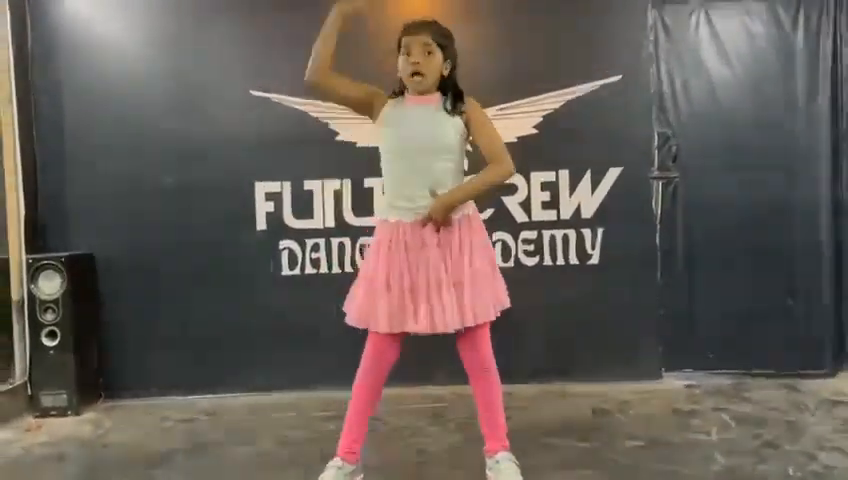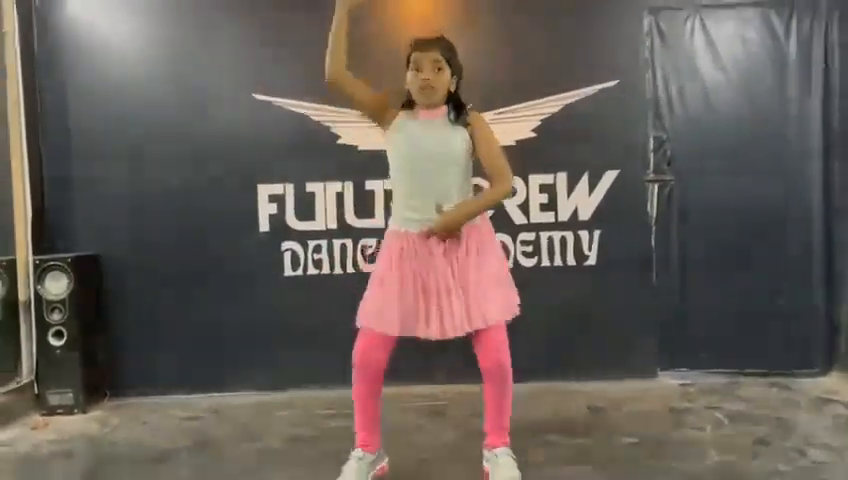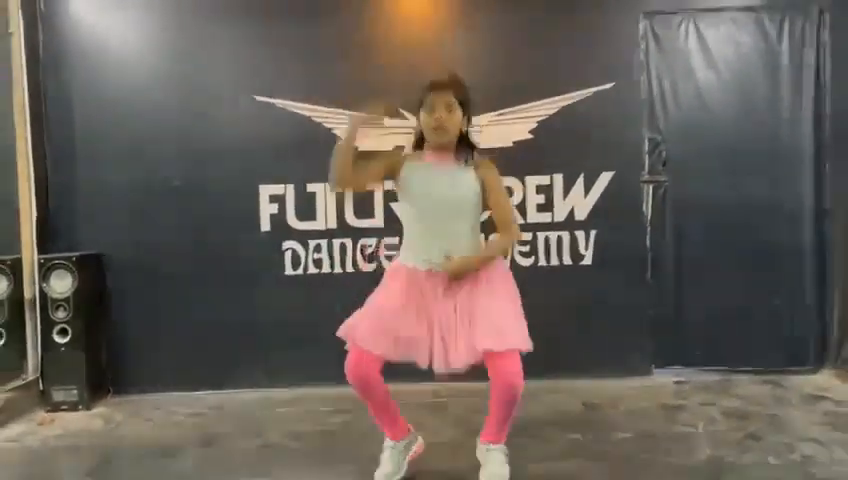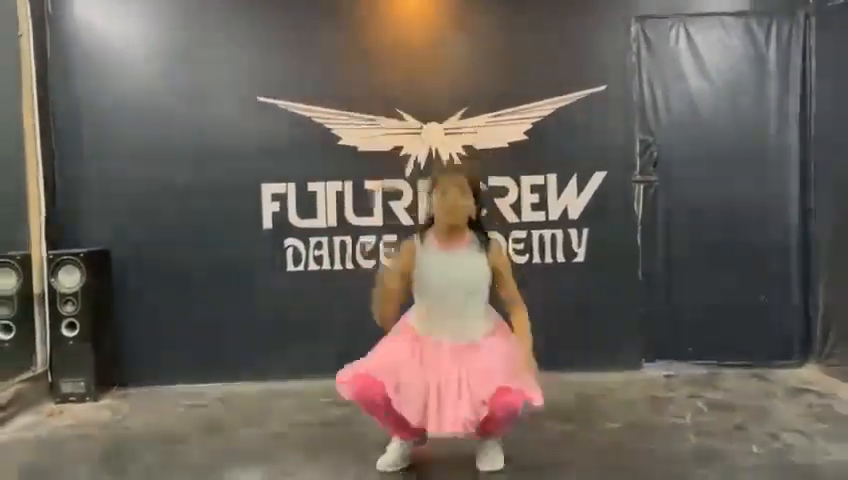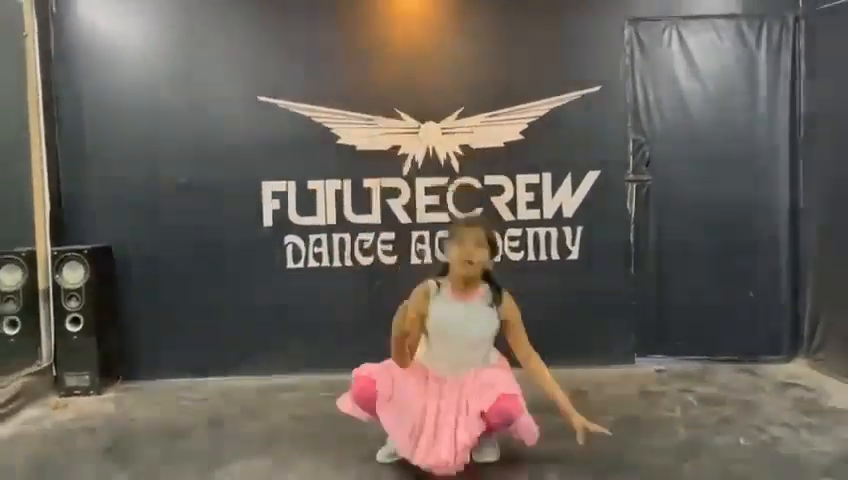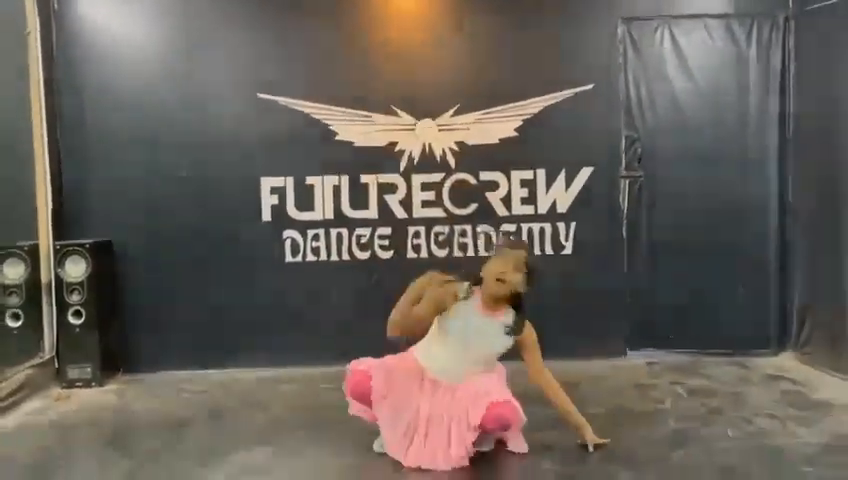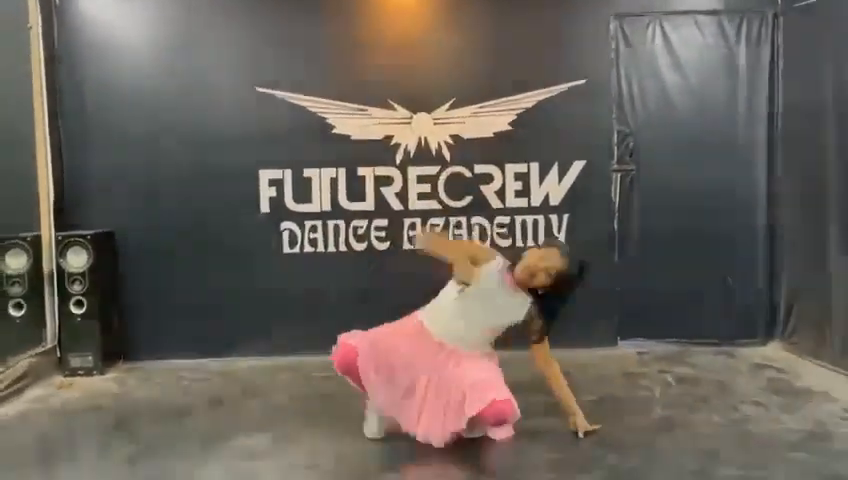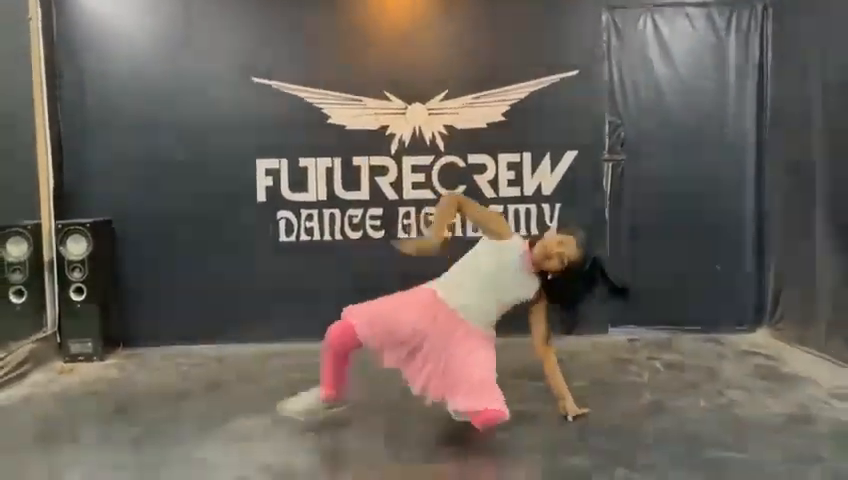
dt=0.1s
person 1, frame 1
left shoulder: (464, 110)
right shoulder: (381, 106)
left elbow: (503, 167)
right elbow: (317, 77)
left wrist: (454, 200)
left hip: (455, 235)
right hip: (396, 238)
left knee: (477, 350)
right knee: (379, 355)
person 1, frame 2
left shoulder: (468, 123)
right shoulder: (391, 116)
left elbow: (504, 184)
right elbow: (335, 75)
left wrist: (460, 215)
left hip: (464, 243)
right hip: (407, 246)
left knee: (494, 356)
right knee: (368, 354)
person 1, frame 3
left shoulder: (480, 170)
right shoulder: (404, 164)
left elbow: (510, 232)
right elbow: (344, 184)
left wrist: (473, 261)
right wrist: (349, 134)
left hip: (473, 283)
right hip: (413, 280)
left knee: (508, 377)
right knee: (360, 368)
left ankle: (491, 444)
right ankle: (399, 439)
person 1, frame 4
left shoulder: (491, 251)
right shoulder: (413, 249)
left elbow: (516, 307)
right elbow: (385, 318)
left wrist: (524, 351)
right wrist: (387, 288)
left hip: (478, 343)
right hip: (420, 340)
left knee: (510, 401)
right knee: (358, 386)
left ankle: (489, 436)
right ankle: (408, 434)
person 1, frame 5
left shoulder: (501, 303)
right shoulder: (428, 293)
left elbow: (529, 358)
right elbow: (402, 360)
left wrist: (572, 413)
right wrist: (402, 332)
left hip: (478, 381)
right hip: (425, 377)
left knee: (508, 409)
right knee: (363, 385)
left ankle: (484, 436)
right ankle: (402, 432)
person 1, frame 6
left shoulder: (519, 326)
right shoulder: (451, 294)
left elbow: (543, 377)
right elbow: (395, 329)
left wrist: (582, 426)
right wrist: (416, 290)
left hip: (470, 389)
right hip: (418, 374)
left knee: (503, 415)
right knee: (358, 380)
left ankle: (480, 432)
right ankle: (398, 428)
person 1, frame 7
left shoulder: (532, 309)
right shoulder: (485, 259)
left elbow: (547, 364)
right elbow: (425, 240)
left wrist: (576, 415)
right wrist: (457, 261)
left hip: (466, 360)
right hip: (421, 337)
left knee: (503, 413)
right knee: (346, 355)
left ankle: (469, 418)
right ankle: (383, 407)
person 1, frame 8
left shoulder: (536, 289)
right shoulder: (503, 235)
left elbow: (542, 345)
right elbow: (454, 200)
left wrist: (565, 398)
right wrist: (435, 236)
left hip: (468, 337)
right hip: (429, 306)
left knee: (490, 417)
right knee: (341, 335)
left ankle: (462, 399)
right ankle: (330, 395)
